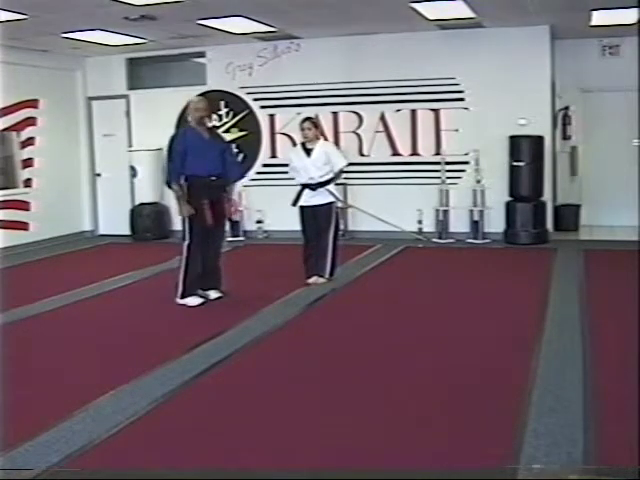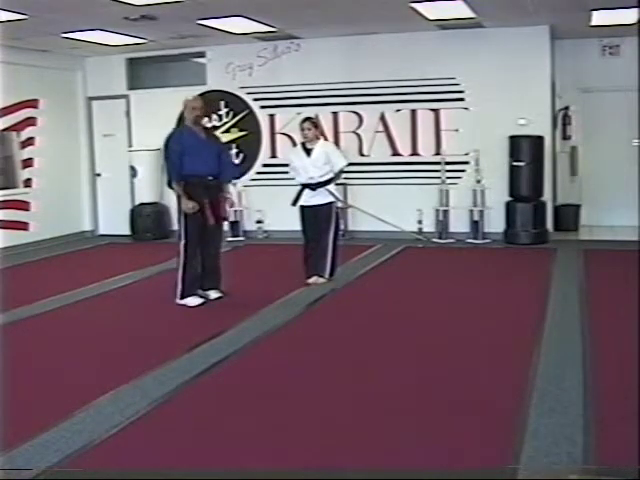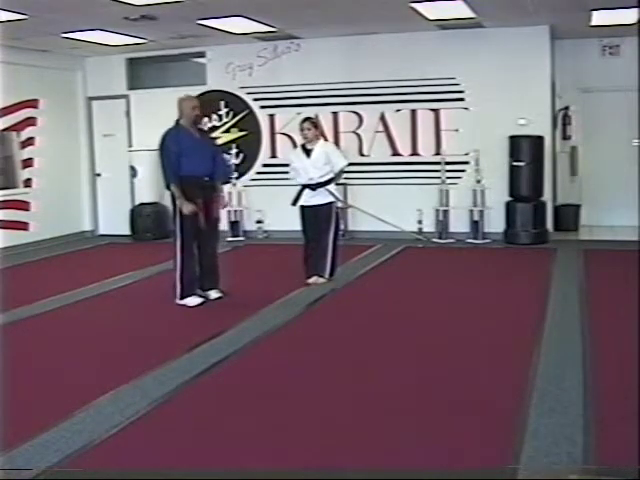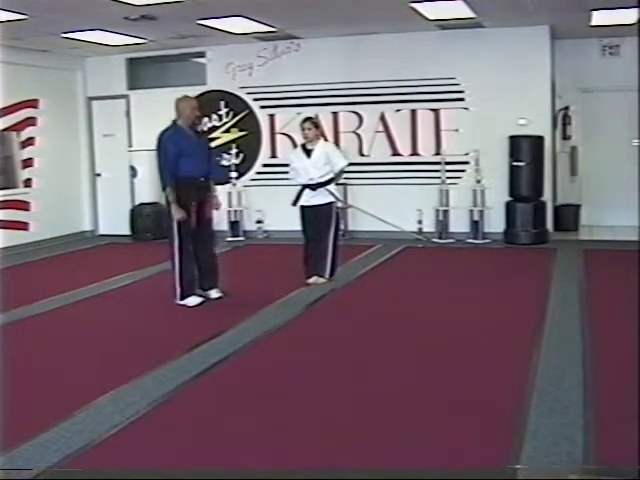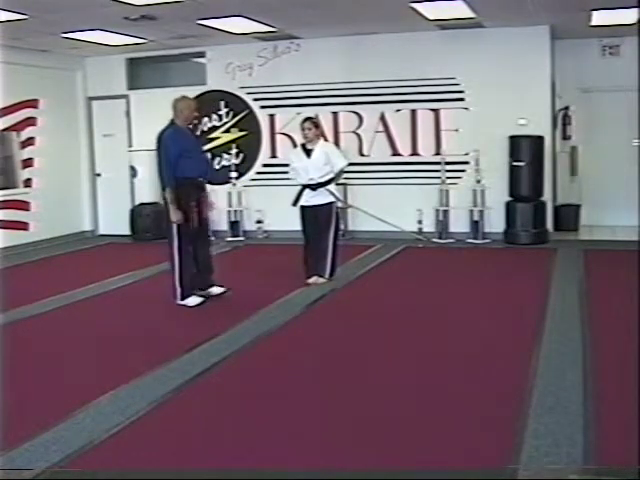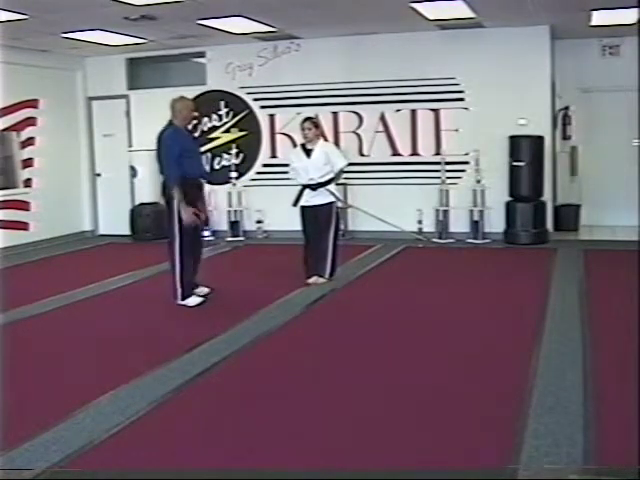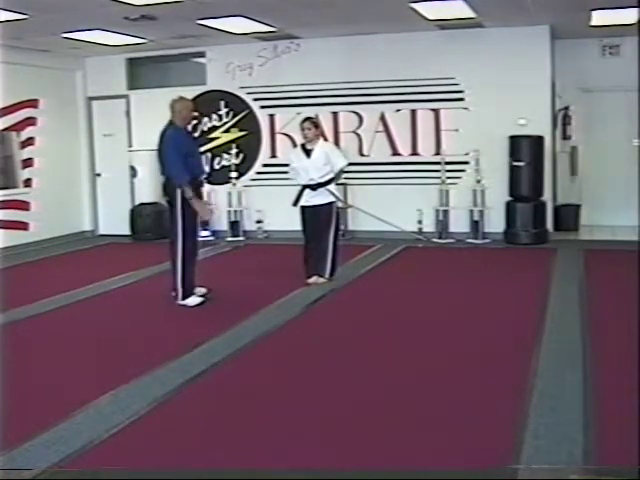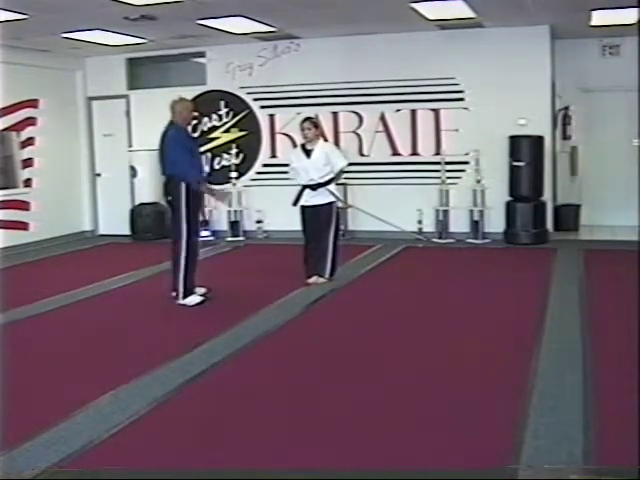
dt=0.2s
person 1, frame 1
left shoulder: (216, 138)
right shoulder: (181, 137)
left elbow: (229, 168)
right elbow: (175, 173)
left wrist: (229, 195)
right wrist: (181, 202)
left hip: (217, 191)
right hip: (195, 191)
left knee: (214, 242)
right knee: (193, 243)
left ankle: (209, 286)
right ankle: (186, 292)
person 1, frame 2
left shoulder: (210, 137)
right shoulder: (177, 137)
left elbow: (223, 166)
right elbow: (174, 172)
left wrist: (224, 192)
right wrist: (183, 198)
left hip: (213, 191)
right hip: (192, 191)
left knee: (212, 242)
right knee: (190, 243)
left ankle: (209, 286)
right ankle: (185, 293)
person 1, frame 3
left shoulder: (203, 137)
right shoulder: (173, 137)
left elbow: (217, 165)
right elbow: (171, 172)
left wrist: (219, 192)
right wrist: (181, 200)
left hip: (207, 191)
right hip: (187, 191)
left knee: (209, 242)
right knee: (186, 244)
left ankle: (208, 286)
right ankle: (185, 293)
person 1, frame 4
left shoulder: (197, 136)
right shoulder: (170, 136)
left elbow: (208, 167)
right elbow: (167, 173)
left wrist: (212, 193)
right wrist: (174, 204)
left hip: (201, 192)
right hip: (182, 192)
left knee: (205, 241)
right knee: (182, 244)
left ankle: (208, 286)
right ankle: (184, 293)
person 1, frame 5
left shoulder: (190, 135)
right shoulder: (169, 136)
right elbow: (166, 174)
left wrist: (204, 195)
right wrist: (173, 206)
left hip: (196, 191)
right hip: (180, 193)
left knee: (201, 240)
right knee: (181, 244)
left ankle: (204, 284)
right ankle: (184, 293)
person 1, frame 6
left shoulder: (185, 134)
right shoulder: (170, 136)
right elbow: (171, 173)
left wrist: (197, 197)
right wrist: (182, 205)
left hip: (193, 190)
right hip: (180, 193)
left knee: (194, 242)
right knee: (182, 242)
left ankle: (190, 285)
right ankle: (183, 293)
person 1, frame 7
left shoulder: (182, 134)
right shoulder: (172, 135)
right elbow: (178, 172)
left wrist: (197, 197)
right wrist: (195, 200)
left hip: (189, 190)
right hip: (180, 192)
left knee: (189, 240)
right knee: (182, 241)
left ankle: (186, 285)
right ankle: (182, 293)
person 1, frame 8
left shoulder: (177, 133)
right shoulder: (176, 135)
right elbow: (188, 168)
left wrist: (203, 189)
right wrist: (210, 191)
left hip: (184, 189)
right hip: (182, 190)
left knee: (185, 238)
right knee: (185, 241)
left ankle: (185, 286)
right ankle: (183, 293)
person 2, frame 1
left shoulder: (327, 147)
right shoulder: (296, 152)
left elbow: (339, 169)
left wrist: (327, 182)
right wrist: (305, 183)
left hip: (325, 196)
right hip: (306, 196)
left knee: (325, 236)
right knee: (310, 237)
left ankle: (323, 272)
right ankle: (312, 272)
person 2, frame 2
left shoulder: (327, 147)
right shoulder: (296, 152)
left elbow: (339, 169)
left wrist: (328, 182)
right wrist: (305, 183)
left hip: (325, 195)
right hip: (306, 197)
left knee: (325, 236)
right knee: (310, 236)
left ankle: (323, 272)
right ankle: (312, 272)
person 2, frame 3
left shoulder: (327, 148)
right shoulder: (297, 152)
left elbow: (339, 168)
left wrist: (328, 183)
right wrist: (306, 183)
left hip: (325, 196)
right hip: (307, 197)
left knee: (326, 236)
right knee: (310, 237)
left ankle: (323, 272)
right ankle: (313, 272)
person 2, frame 4
left shoulder: (328, 148)
right shoulder: (297, 152)
left elbow: (339, 168)
right elbow: (295, 173)
left wrist: (329, 183)
right wrist: (305, 183)
left hip: (325, 196)
right hip: (307, 197)
left knee: (326, 236)
right knee: (310, 237)
left ankle: (323, 272)
right ankle: (312, 272)
person 2, frame 5
left shoulder: (327, 148)
right shoulder: (297, 152)
left elbow: (339, 168)
right elbow: (295, 173)
left wrist: (329, 183)
right wrist: (306, 184)
left hip: (325, 196)
right hip: (307, 197)
left knee: (325, 236)
right knee: (310, 237)
left ankle: (323, 272)
right ankle: (312, 272)
person 2, frame 6
left shoulder: (327, 148)
right shoulder: (297, 152)
left elbow: (340, 168)
right elbow: (295, 173)
left wrist: (329, 183)
right wrist: (305, 184)
left hip: (325, 196)
right hip: (307, 197)
left knee: (326, 236)
right knee: (310, 237)
left ankle: (323, 272)
right ankle: (313, 272)
person 2, frame 7
left shoulder: (327, 148)
right shoulder: (297, 152)
left elbow: (340, 168)
right elbow: (295, 173)
left wrist: (329, 183)
right wrist: (305, 183)
left hip: (325, 196)
right hip: (307, 197)
left knee: (326, 236)
right knee: (310, 237)
left ankle: (323, 272)
right ankle: (313, 272)
person 2, frame 8
left shoulder: (327, 148)
right shoulder: (297, 152)
left elbow: (340, 168)
right elbow: (294, 173)
left wrist: (329, 183)
right wrist: (305, 183)
left hip: (325, 196)
right hip: (307, 197)
left knee: (326, 236)
right knee: (310, 237)
left ankle: (323, 272)
right ankle: (313, 272)
